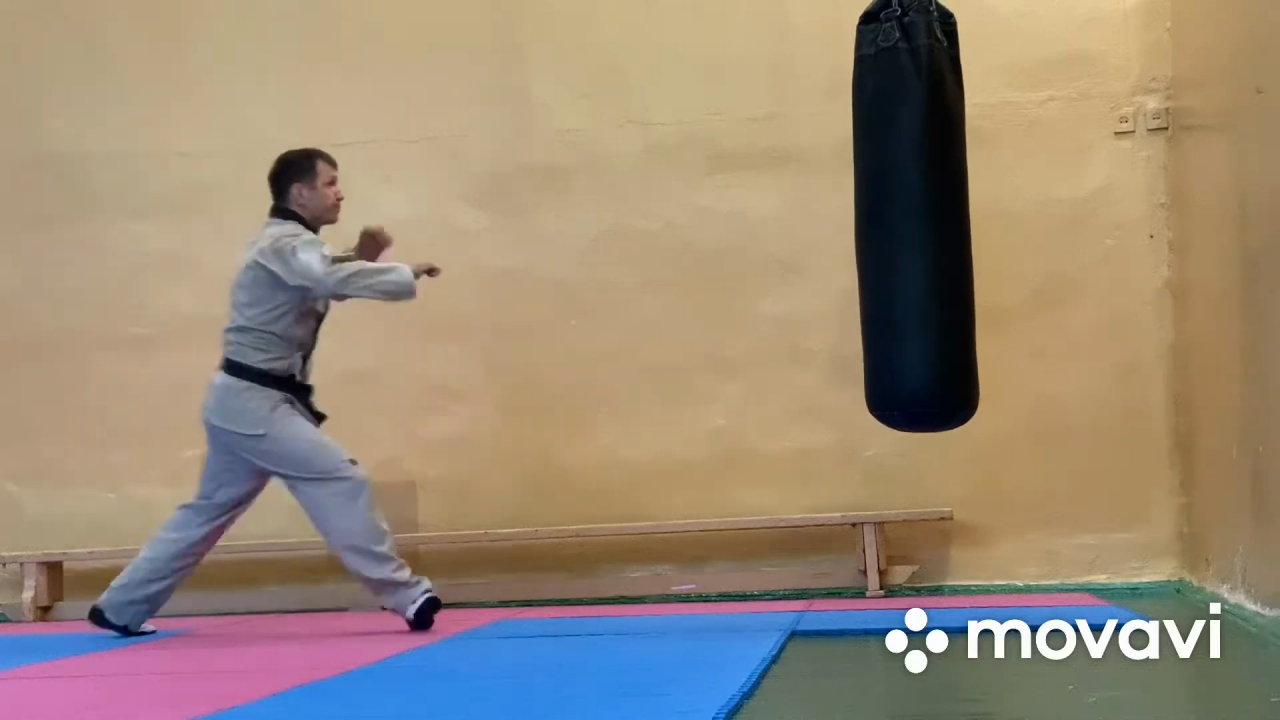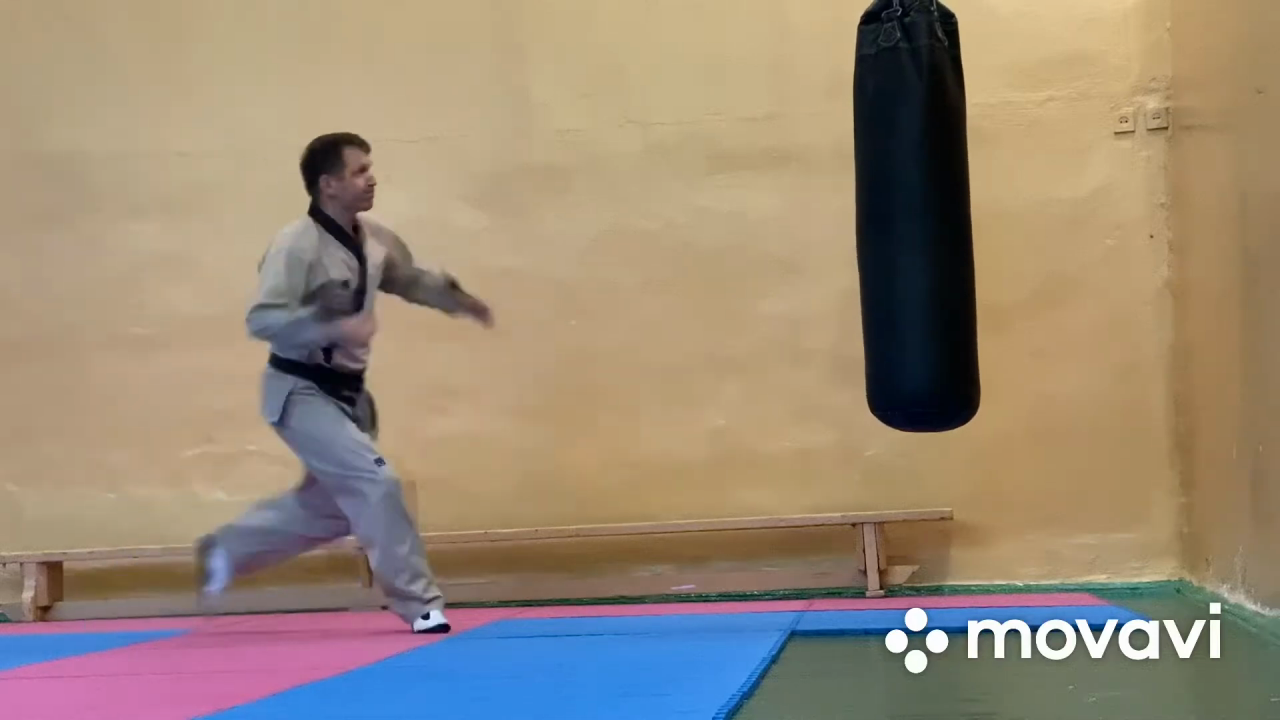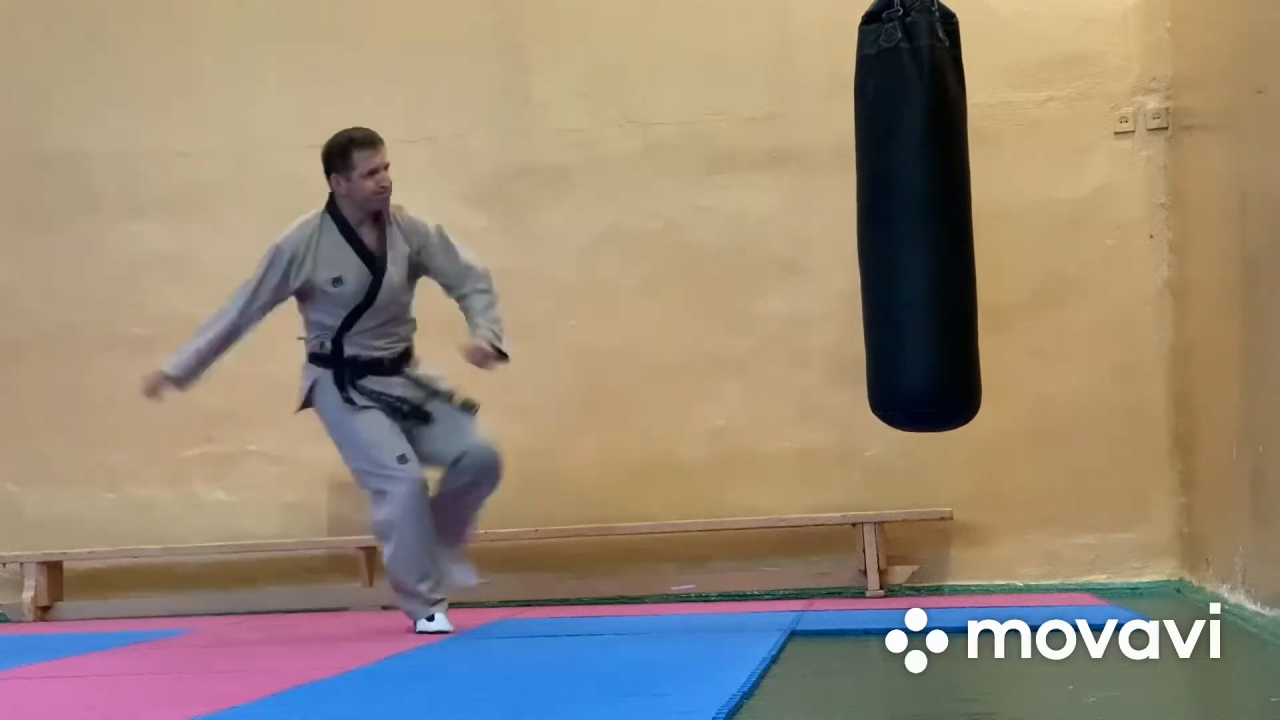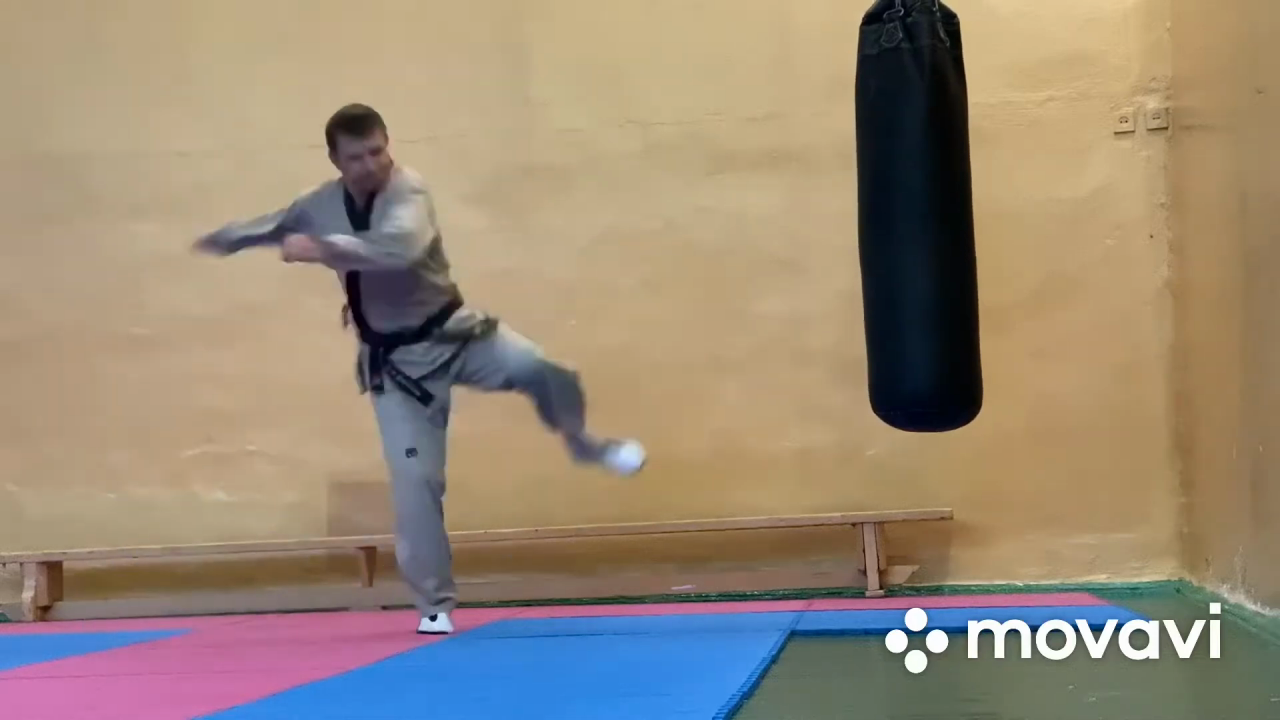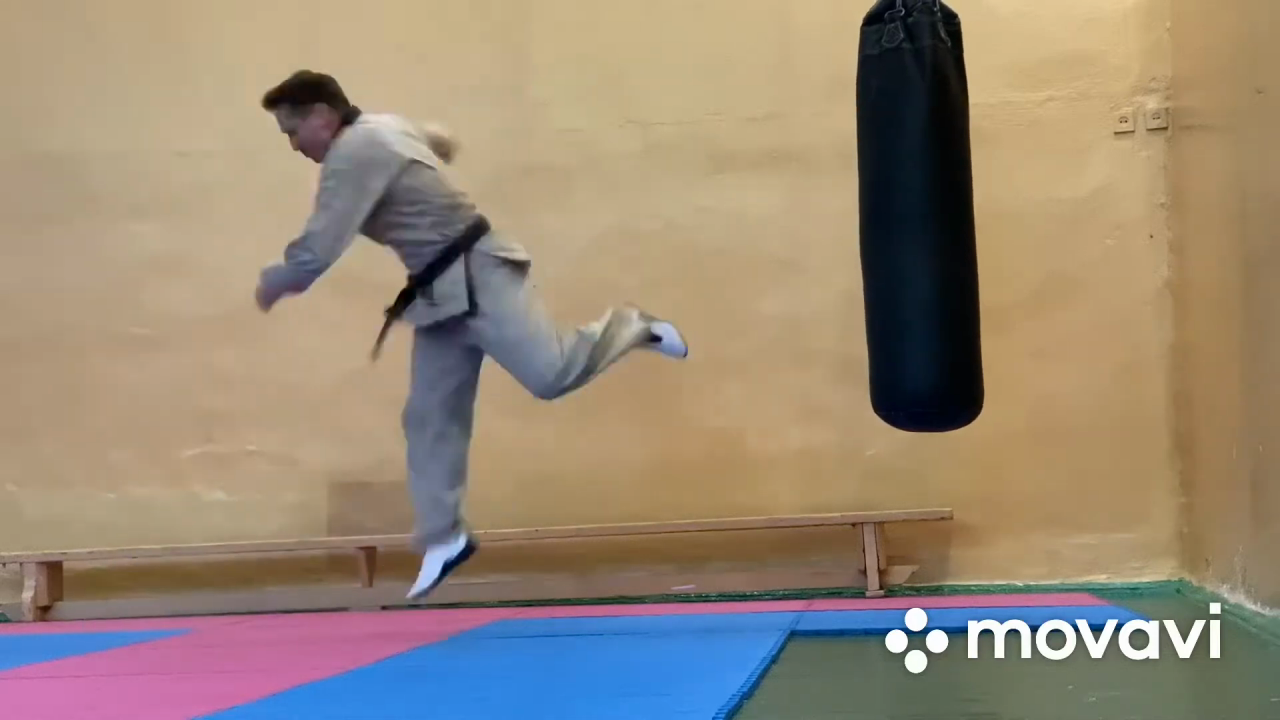
dt=0.1s
person 1, frame 1
left shoulder: (291, 241)
right shoulder: (289, 244)
left elbow: (317, 283)
right elbow: (332, 280)
left wrist: (360, 255)
right wrist: (405, 273)
left hip: (275, 399)
right hip: (249, 403)
left knee: (209, 512)
right knee: (342, 484)
left ankle: (121, 607)
right ankle: (404, 596)
person 1, frame 2
left shoulder: (370, 237)
right shoulder: (296, 246)
left elbow: (413, 280)
right elbow: (263, 319)
left wrist: (460, 301)
right wrist: (336, 330)
left hip: (341, 393)
right hip: (301, 395)
left knee: (331, 506)
right knee: (375, 485)
left ankle: (227, 552)
right ankle: (419, 602)
person 1, frame 3
left shoulder: (409, 229)
right shoulder: (302, 241)
left elbow: (471, 280)
right elbow: (240, 311)
left wrist: (485, 334)
right wrist: (182, 366)
left hip: (398, 377)
right hip: (342, 390)
left knee: (477, 459)
right knee: (403, 483)
left ankle: (442, 550)
right ankle: (423, 602)
person 1, frame 4
left shoulder: (407, 192)
right shoulder: (321, 204)
left elbow: (401, 248)
right elbow: (278, 224)
left wrist: (325, 247)
right wrist: (223, 238)
left hip: (454, 336)
right hip: (394, 362)
left knee: (542, 375)
right knee: (414, 482)
left ankle: (588, 445)
right ankle: (434, 602)
person 1, frame 5
left shoulder: (353, 152)
right shoulder: (377, 129)
left elbow: (317, 252)
right elbow: (437, 139)
left wrist: (275, 281)
left hip: (474, 275)
right hip: (445, 287)
left knee: (553, 370)
right knee: (428, 416)
left ankle: (632, 326)
right ankle: (443, 537)
